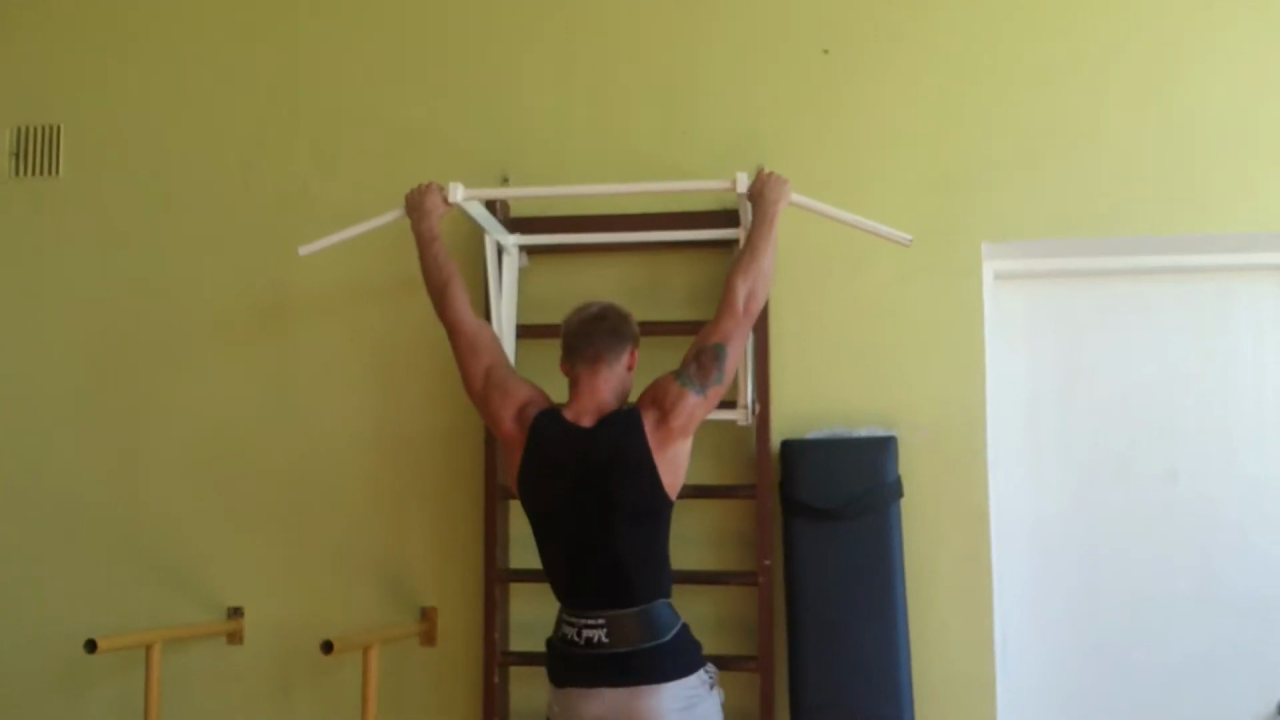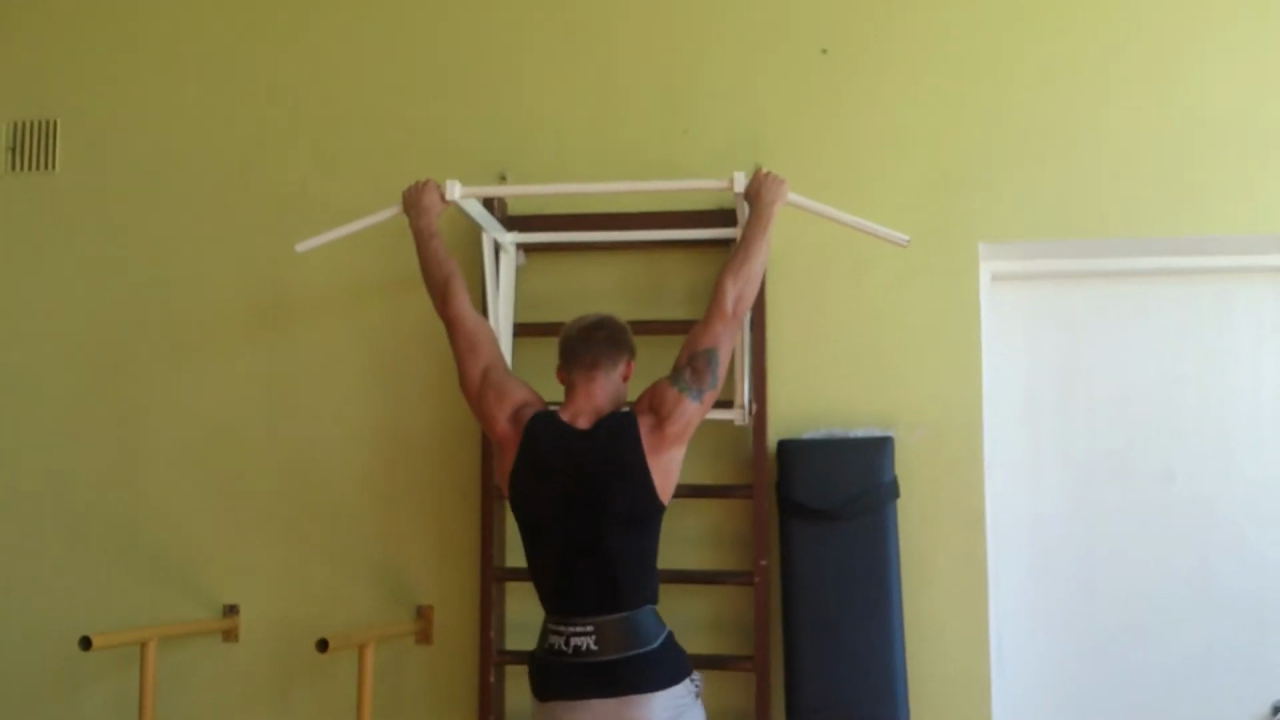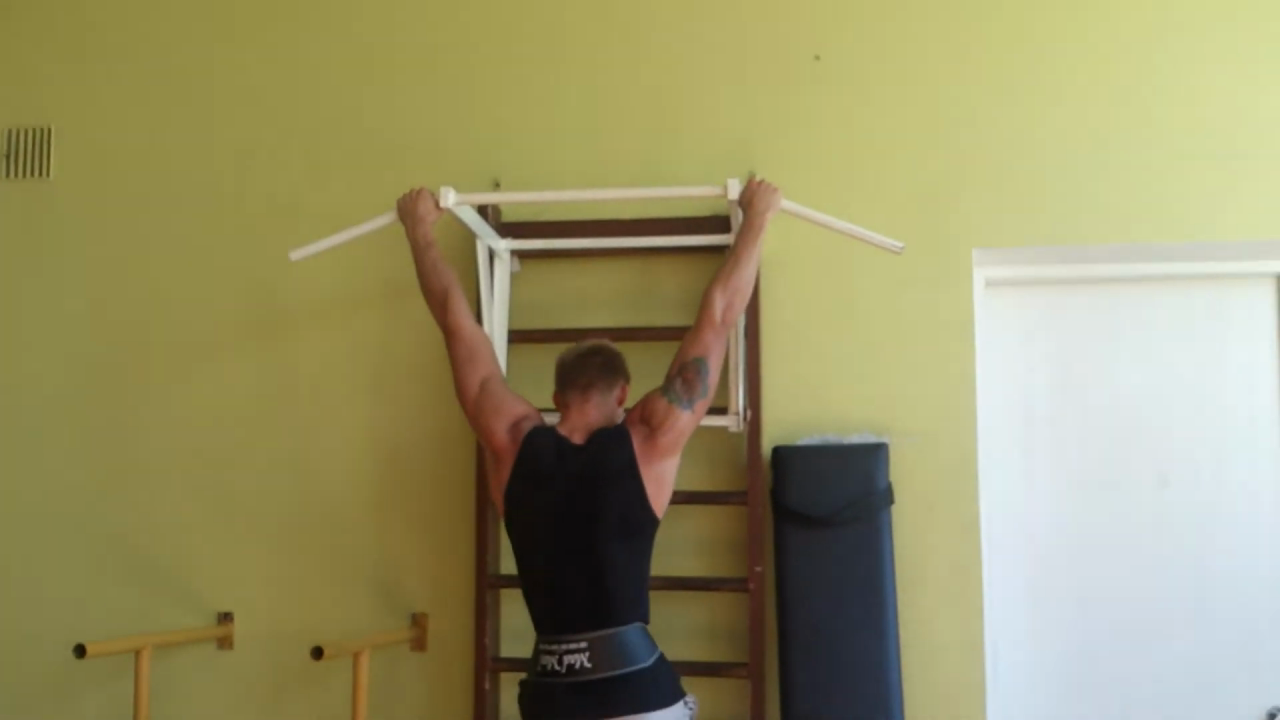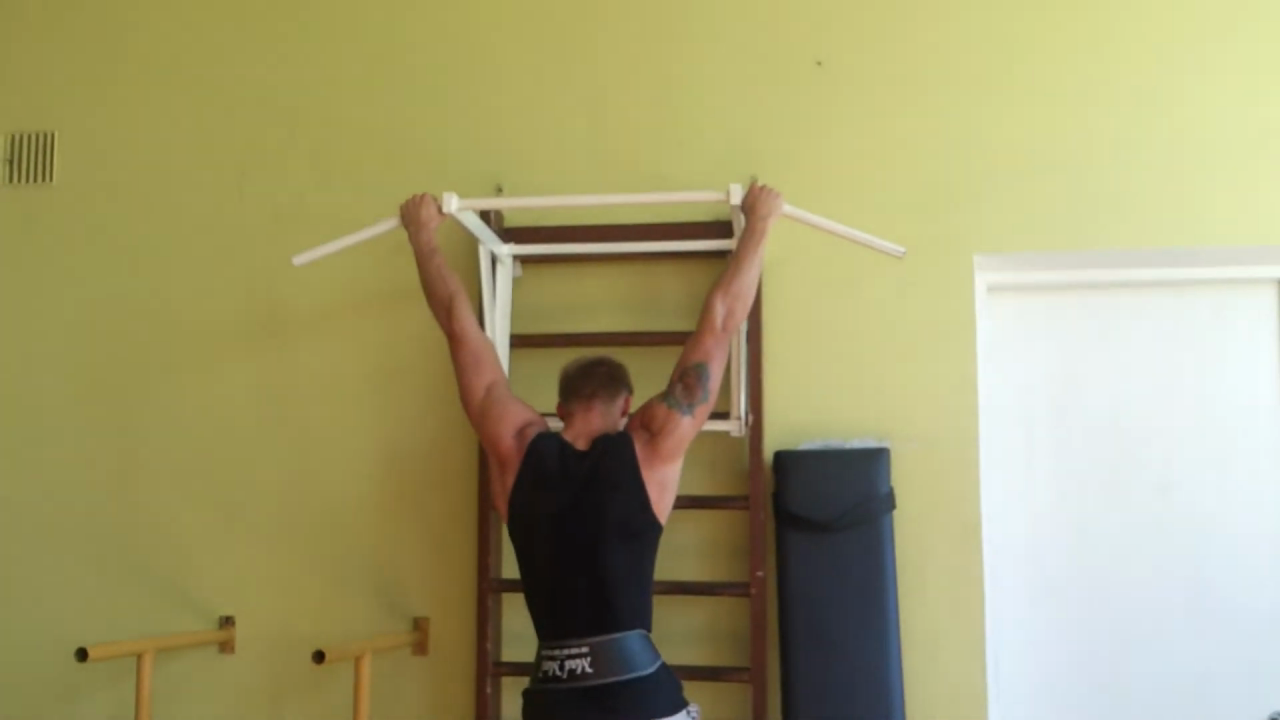
dt=0.2s
person 1, frame 1
left shoulder: (521, 427)
right shoulder: (662, 424)
left elbow: (457, 313)
right elbow: (740, 306)
left wrist: (425, 224)
right wrist: (767, 209)
person 1, frame 2
left shoulder: (516, 430)
right shoulder: (656, 431)
left elbow: (457, 309)
right elbow: (728, 308)
left wrist: (424, 222)
right wrist: (764, 209)
person 1, frame 3
left shoulder: (512, 445)
right shoulder: (649, 444)
left elbow: (457, 321)
right elbow: (717, 316)
left wrist: (420, 230)
right wrist: (756, 217)
person 1, frame 4
left shoulder: (517, 451)
right shoulder: (651, 450)
left elbow: (461, 326)
right elbow: (719, 322)
left wrist: (423, 235)
right wrist: (758, 223)
